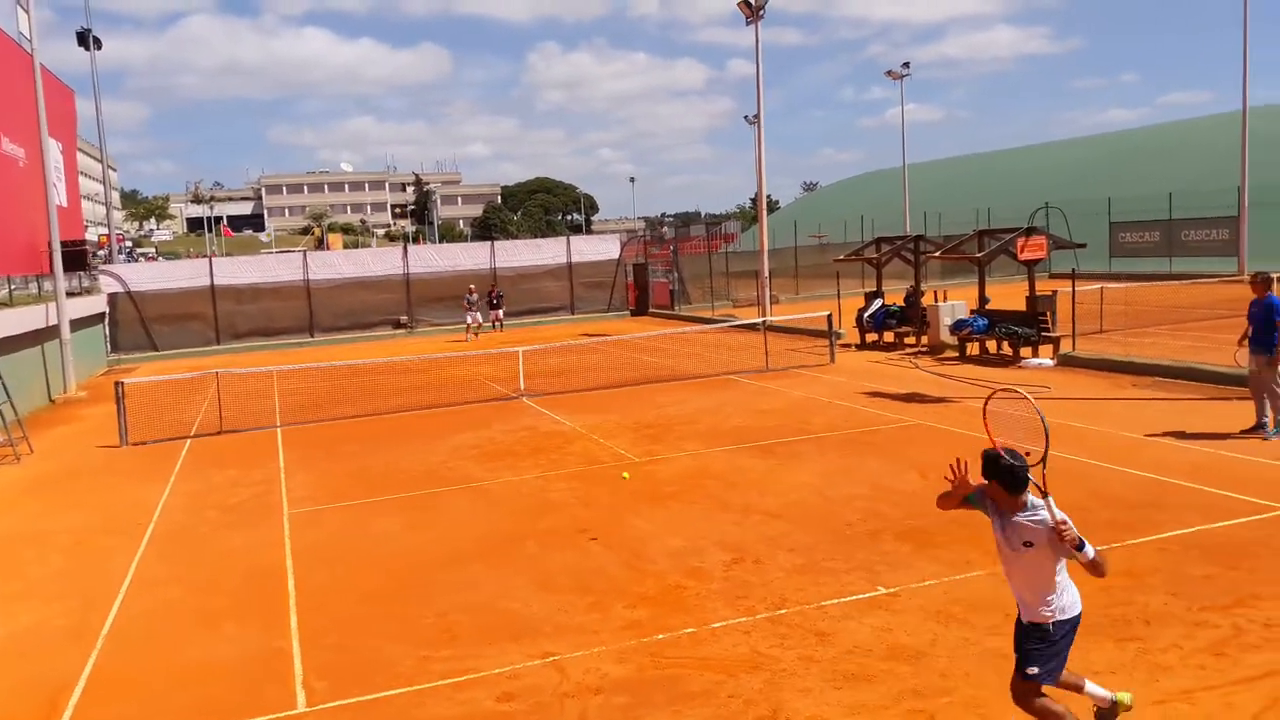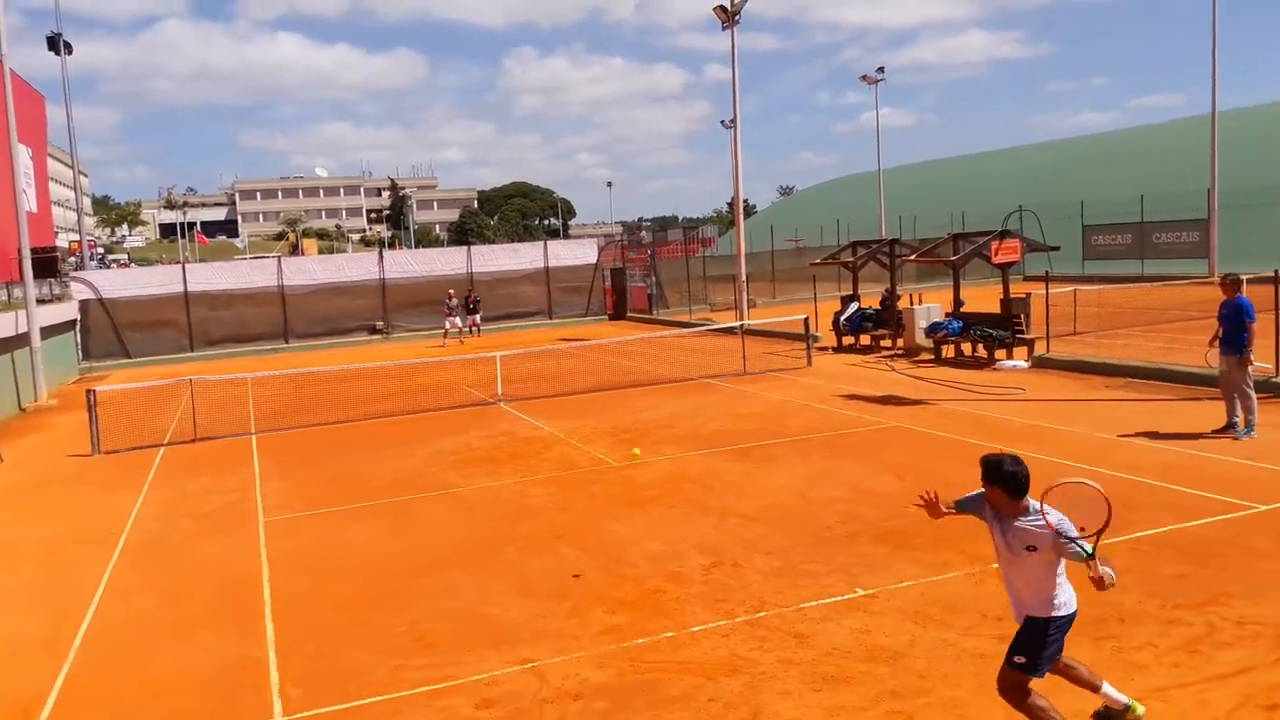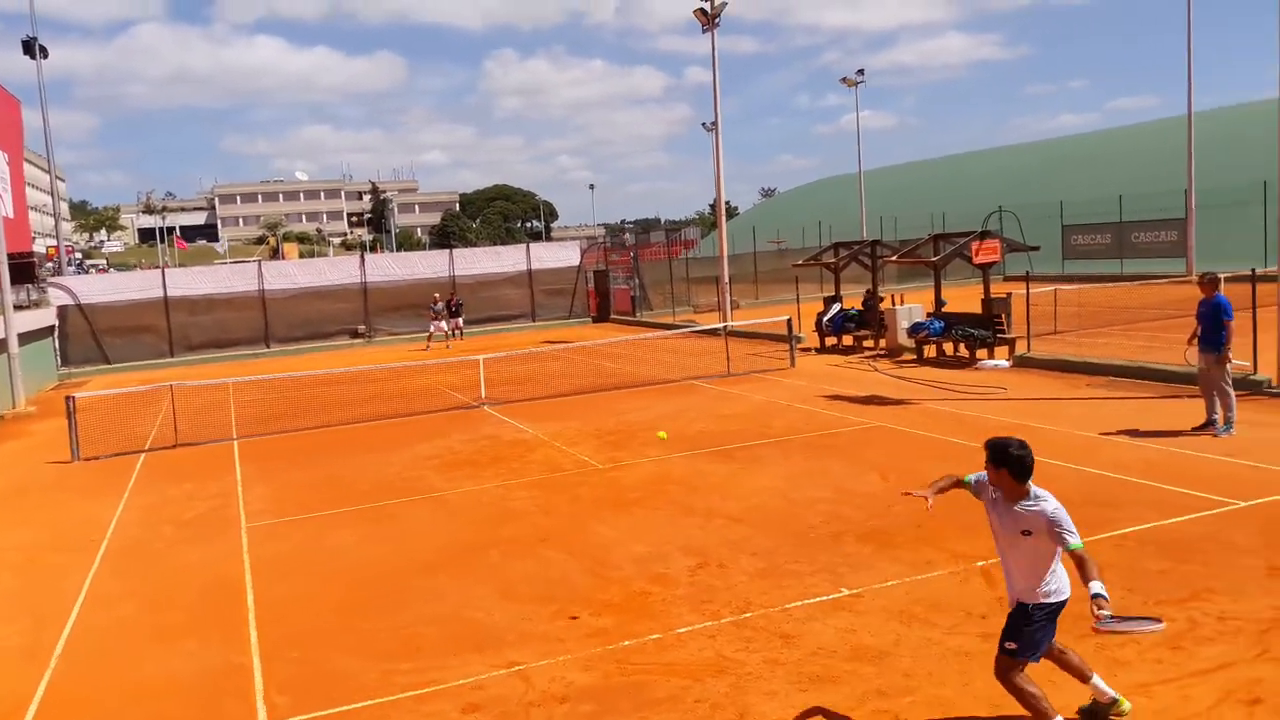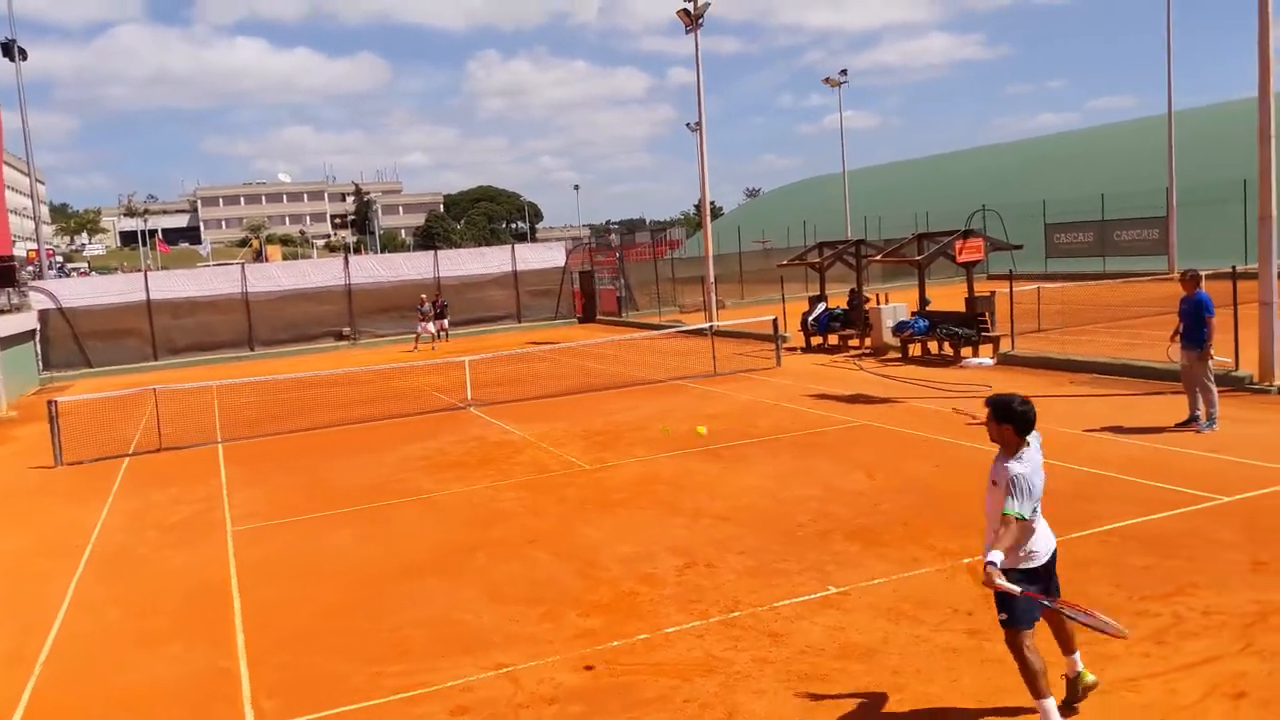
dt=0.1s
person 1, frame 1
left shoulder: (1048, 521)
right shoulder: (990, 500)
left elbow: (1096, 566)
right elbow: (949, 502)
left wrist: (1075, 544)
right wrist: (959, 490)
left hip: (1054, 616)
right hip: (1031, 611)
left knee: (1025, 693)
right knee: (1044, 670)
person 1, frame 2
left shoulder: (1053, 524)
right shoulder: (987, 505)
right elbow: (945, 509)
left wrist: (1102, 573)
right wrist: (937, 508)
left hip: (1050, 613)
right hip: (1028, 608)
left knee: (1011, 685)
right knee: (1054, 661)
person 1, frame 3
left shoulder: (1049, 512)
right shoulder: (987, 485)
left elbow: (1082, 559)
right elbow: (957, 479)
left wrist: (1098, 592)
right wrist: (931, 491)
left hip: (1042, 598)
right hip: (1027, 591)
left knee: (1008, 673)
right knee: (1049, 649)
person 1, frame 4
left shoulder: (1017, 474)
right shoulder: (1030, 441)
left elbow: (1009, 528)
left wrist: (992, 561)
left hip: (1019, 563)
right hip: (1041, 551)
left knee: (1020, 641)
right knee: (1052, 614)
right ankle: (1078, 676)
